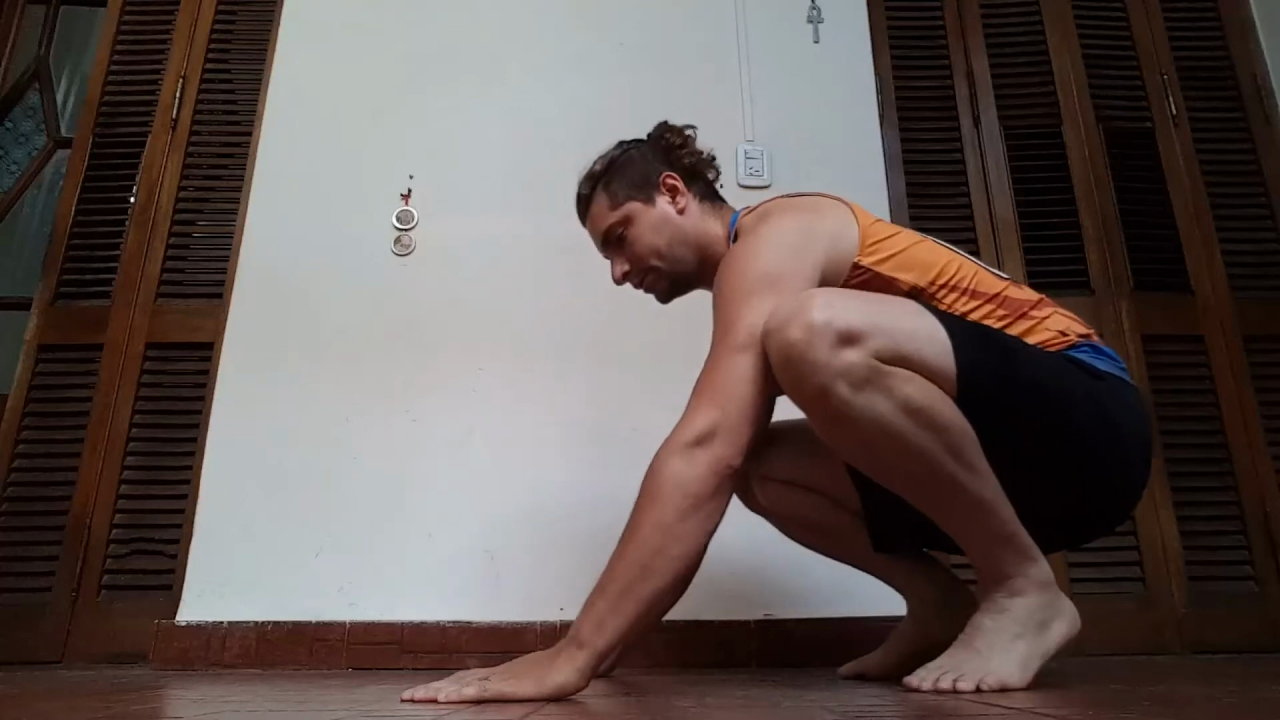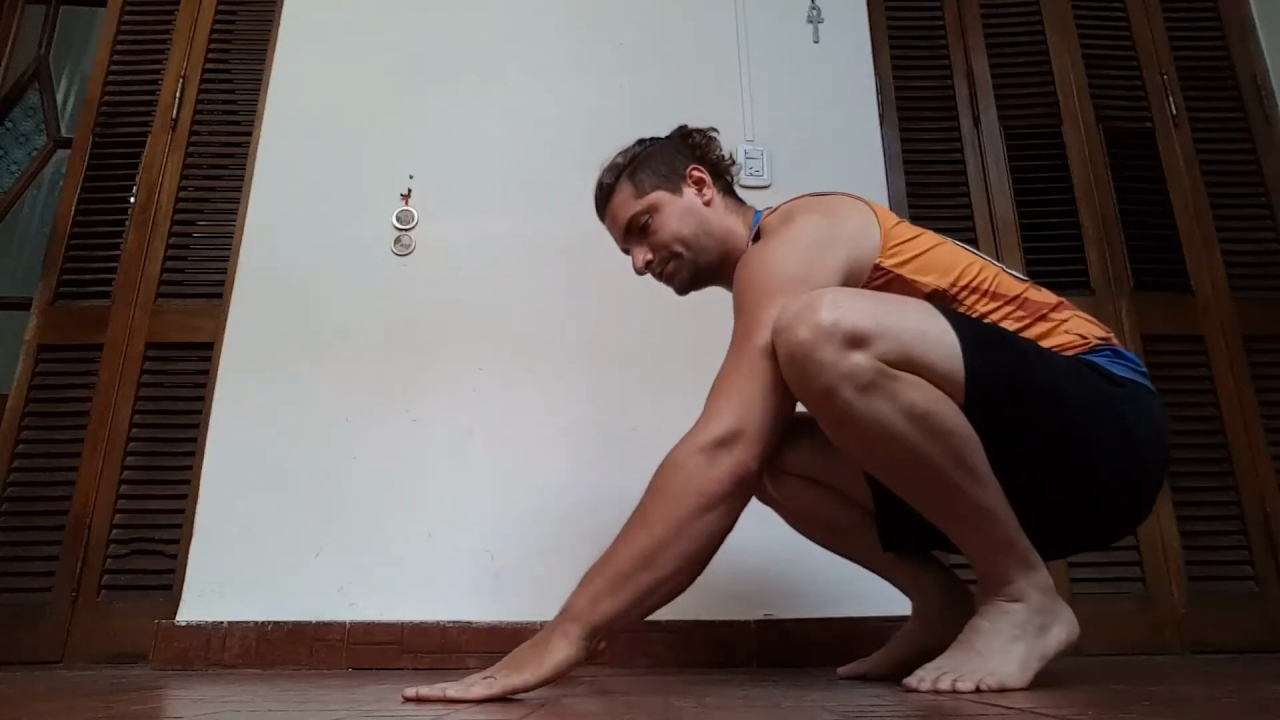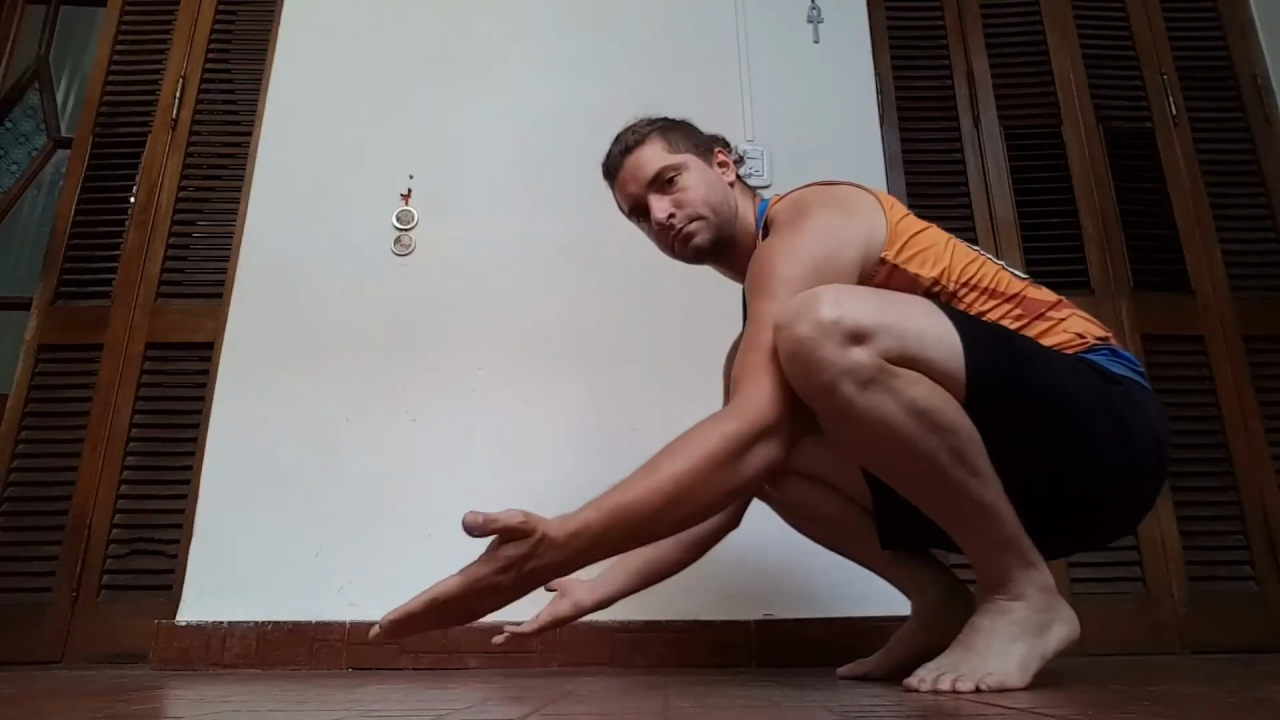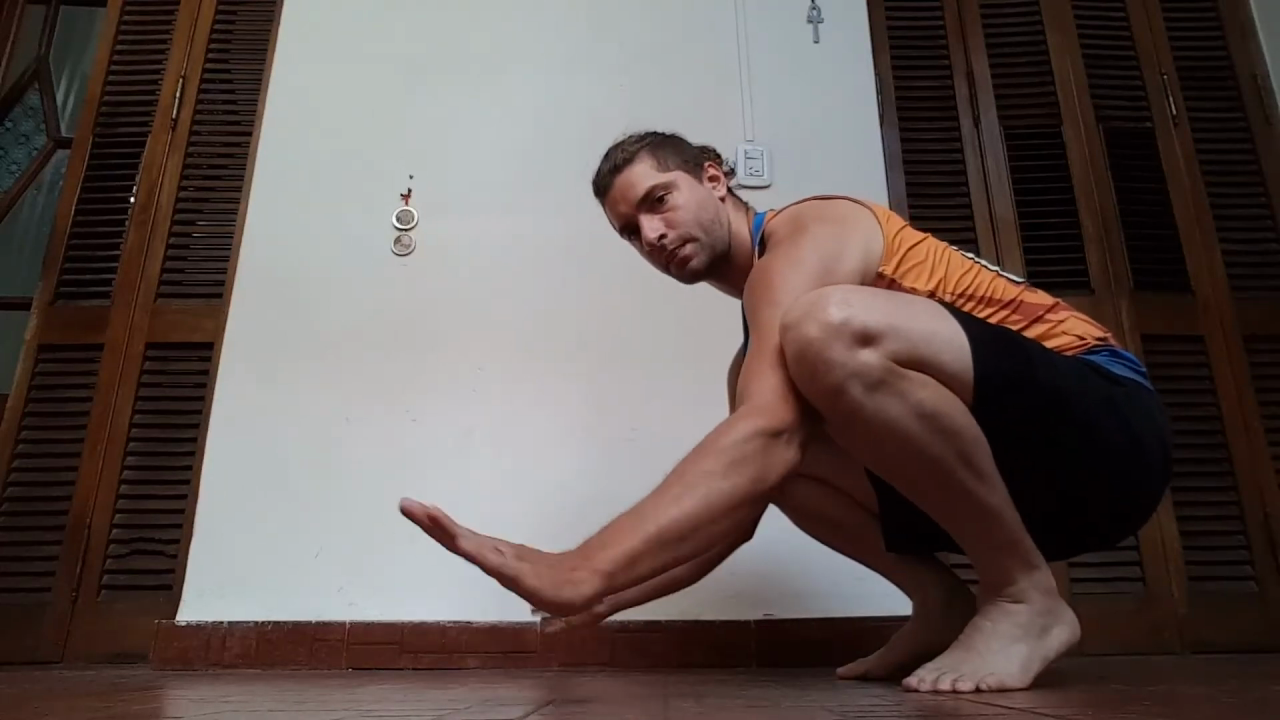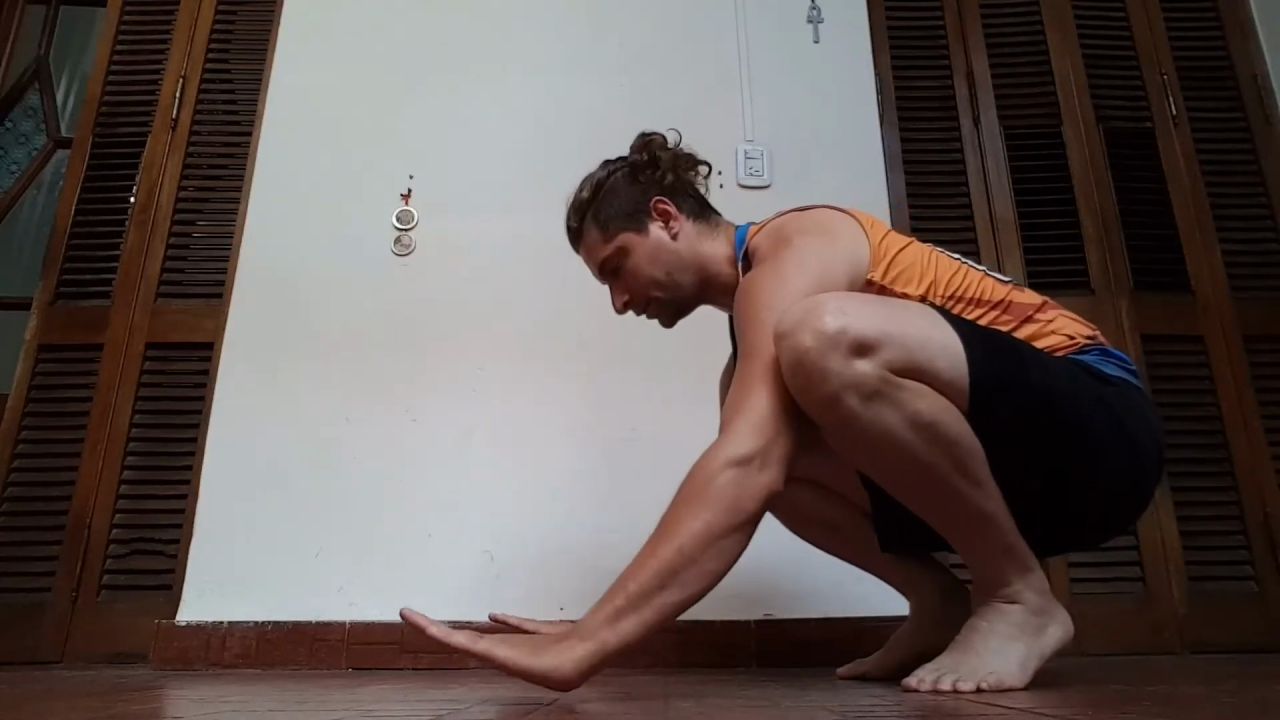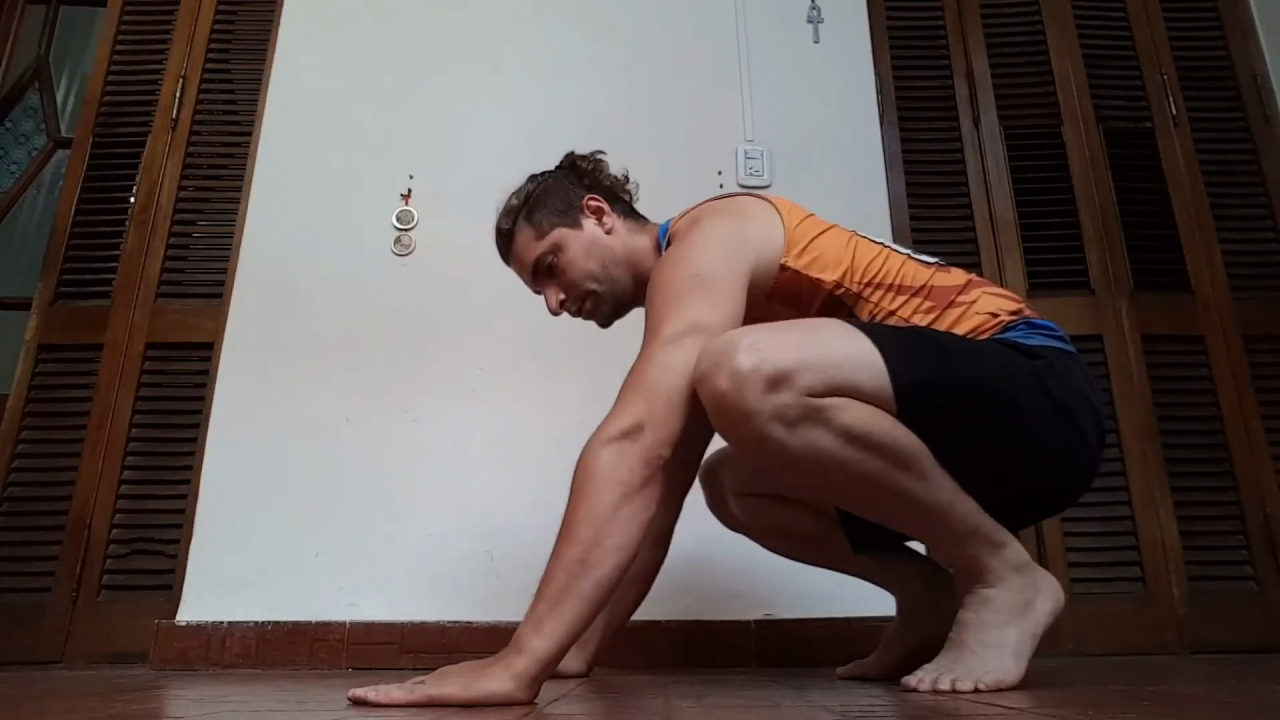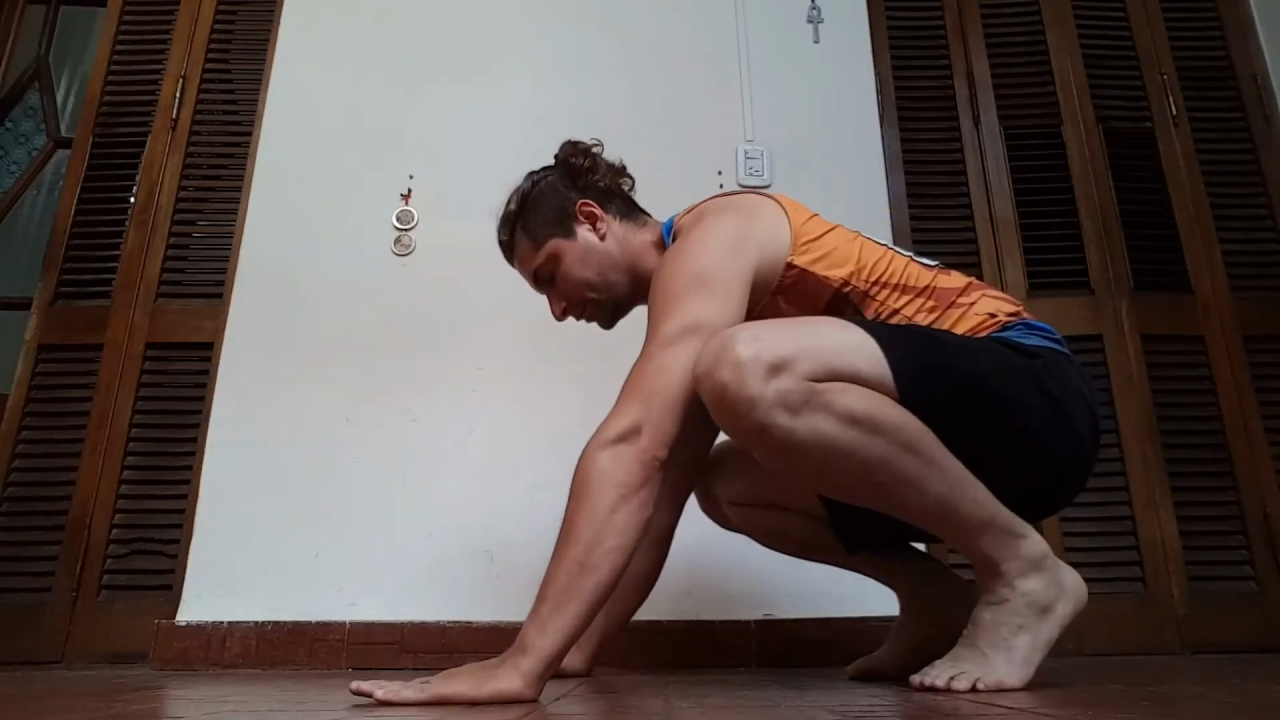
dt=0.7s
person 1, frame 1
left shoulder: (774, 237)
right shoulder: (748, 304)
left elbow: (701, 450)
right elbow: (717, 468)
left wrist: (576, 653)
right wrist: (594, 643)
left hip: (1088, 420)
right hip: (1006, 457)
left knee: (817, 332)
right knee: (759, 466)
left ankle: (1023, 592)
right ankle: (942, 606)
person 1, frame 2
left shoulder: (798, 236)
right shoulder: (767, 318)
left elbow: (718, 453)
right elbow: (723, 487)
left wrist: (567, 633)
right wrist: (598, 622)
left hip: (1103, 421)
right hip: (1016, 454)
left knee: (824, 332)
left ankle: (1022, 595)
right ankle: (946, 607)
person 1, frame 3
left shoulder: (809, 222)
right shoulder: (754, 339)
left elbow: (755, 432)
right elbow: (717, 503)
left wrist: (556, 545)
right wrist: (586, 589)
left hip: (1099, 422)
right hip: (1011, 466)
left knee: (824, 326)
left ankle: (1022, 596)
right ankle: (943, 606)
person 1, frame 4
left shoulder: (806, 236)
right shoulder: (762, 339)
left elbow: (767, 436)
right elbow: (730, 517)
left wrist: (582, 572)
right wrist: (598, 593)
left hip: (1101, 423)
right hip: (1006, 469)
left knee: (832, 329)
left ankle: (1023, 596)
right ankle: (944, 602)
person 1, frame 5
left shoulder: (790, 252)
right shoulder: (759, 331)
left elbow: (746, 471)
right elbow: (745, 474)
left wrist: (583, 645)
right wrist: (602, 627)
left hip: (1098, 422)
right hip: (1018, 465)
left knee: (826, 336)
left ankle: (1018, 598)
right ankle: (946, 605)
person 1, frame 6
left shoulder: (708, 237)
right shoulder: (697, 313)
left elbow: (635, 444)
right elbow: (654, 495)
left wrist: (521, 661)
right wrist: (577, 651)
left hip: (1036, 394)
right hip: (964, 420)
left knee: (745, 376)
right knee: (729, 484)
left ankle: (1001, 578)
right ankle: (933, 600)
person 1, frame 7
left shoulder: (711, 235)
right shoulder: (692, 312)
left elbow: (634, 446)
right elbow: (659, 485)
left wrist: (525, 663)
right wrist: (579, 650)
left hip: (1031, 396)
right hip: (962, 426)
left knee: (748, 372)
right knee: (723, 483)
left ankle: (1020, 572)
right ankle: (937, 598)
